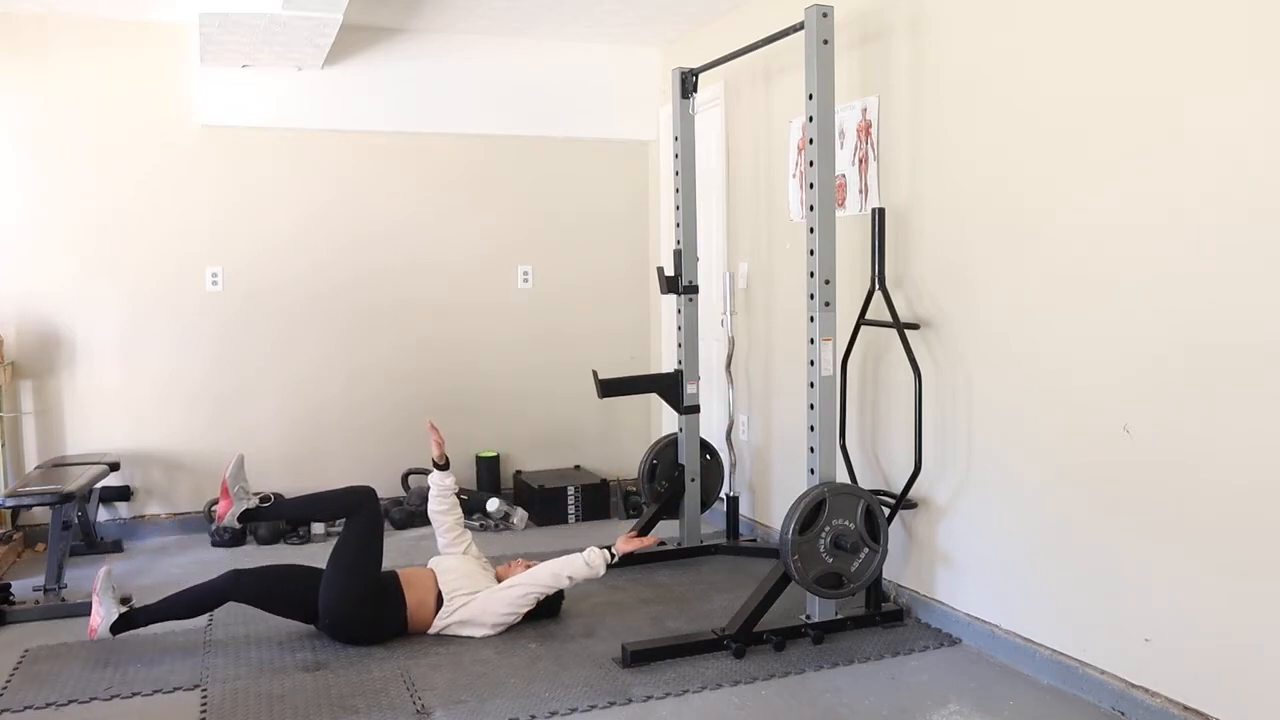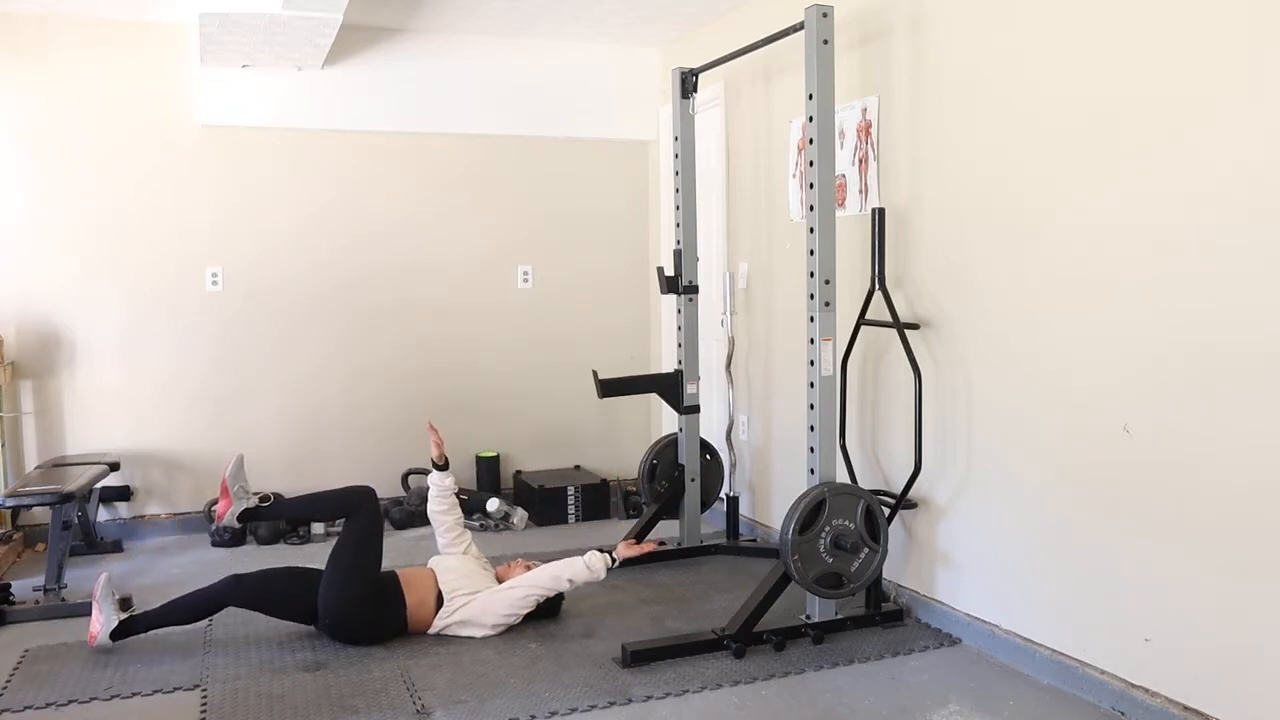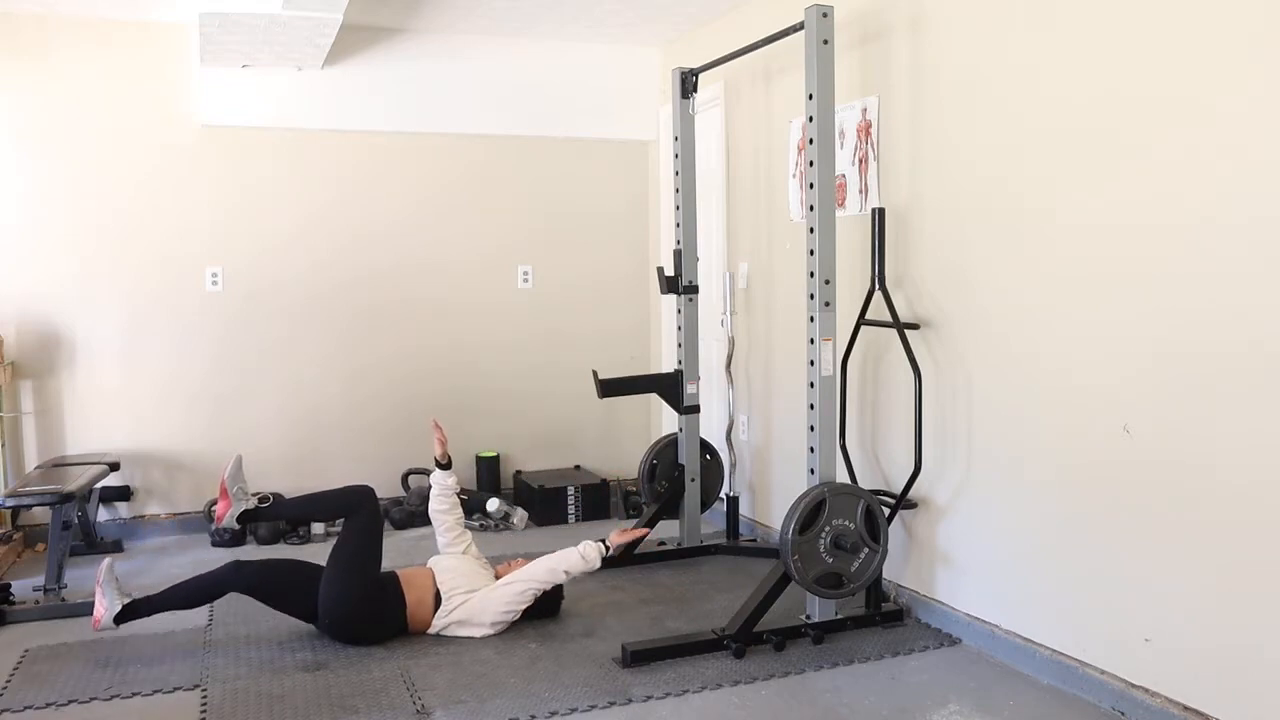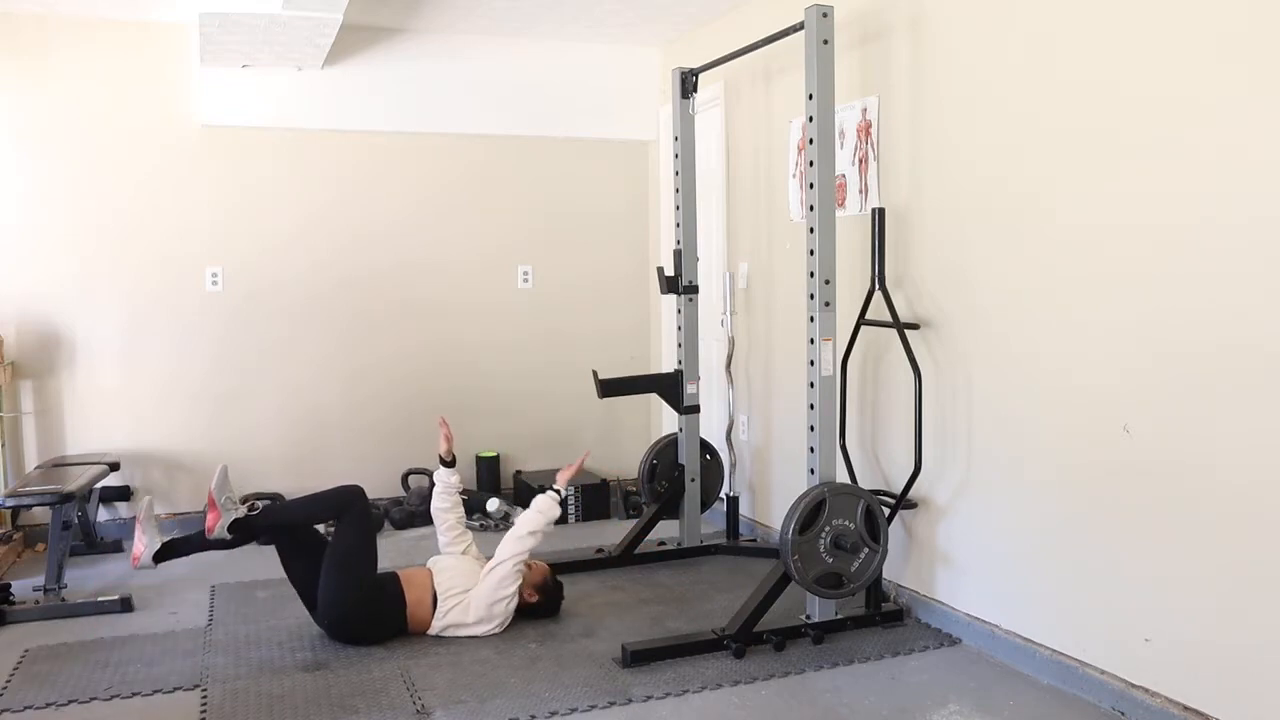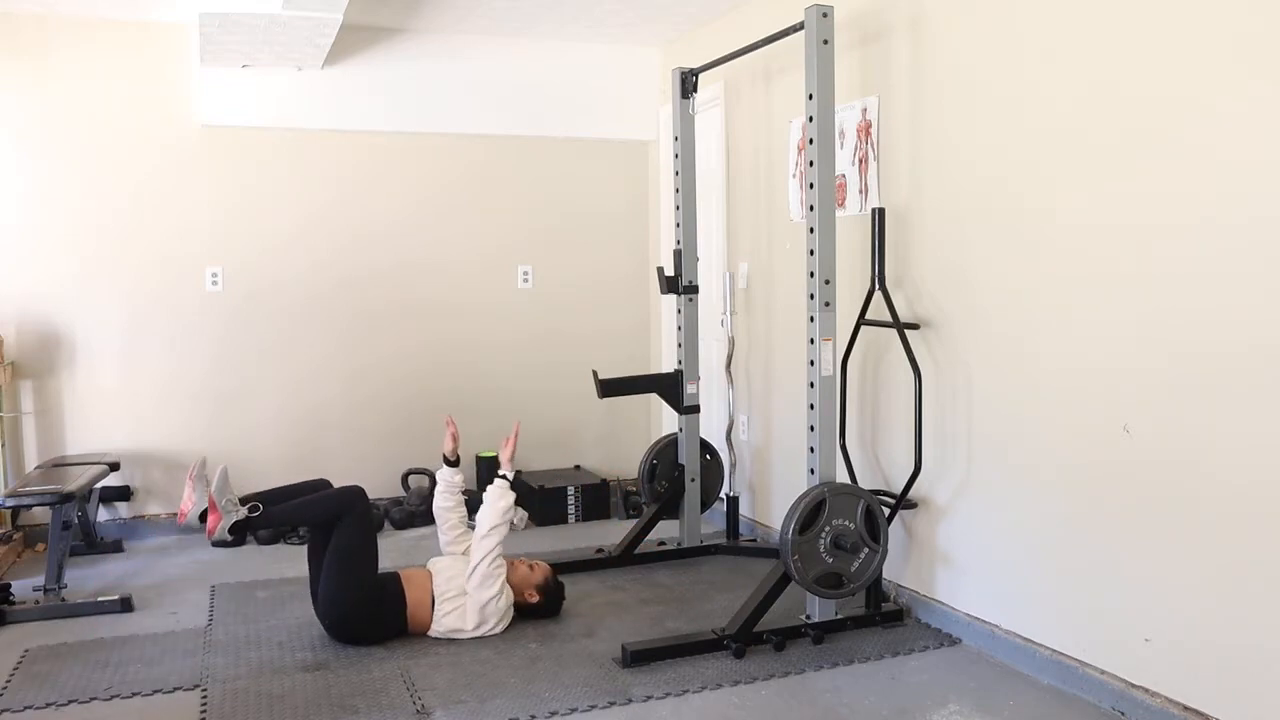
dt=0.3s
person 1, frame 1
left shoulder: (502, 606)
right shoulder: (478, 568)
left elbow: (558, 572)
right elbow: (447, 521)
left wrist: (609, 553)
right wrist: (441, 465)
left hip: (359, 615)
right hip: (349, 604)
left knee: (364, 499)
right knee: (235, 581)
left ankle: (248, 509)
right ankle: (119, 620)
person 1, frame 2
left shoulder: (501, 605)
right shoulder: (476, 567)
left elbow: (558, 576)
right elbow: (447, 521)
left wrist: (610, 557)
right wrist: (441, 466)
left hip: (358, 614)
right hip: (347, 603)
left knee: (364, 498)
right knee: (236, 587)
left ankle: (250, 509)
right ankle: (120, 627)
person 1, frame 3
left shoulder: (500, 606)
right shoulder: (478, 569)
left elbow: (550, 568)
right elbow: (448, 524)
left wrist: (603, 545)
right wrist: (443, 464)
left hip: (358, 615)
right hip: (347, 605)
left knee: (363, 498)
right knee: (240, 572)
left ankle: (247, 510)
right ankle: (122, 609)
person 1, frame 4
left shoulder: (495, 607)
right shoulder: (474, 567)
left elbow: (518, 542)
right elbow: (450, 524)
left wrist: (556, 491)
right wrist: (447, 461)
left hip: (356, 614)
right hip: (348, 605)
left knee: (353, 498)
right knee: (274, 526)
left ankle: (239, 519)
right ankle: (160, 551)
person 1, frame 5
left shoulder: (496, 603)
right shoulder: (475, 570)
left elbow: (490, 537)
right elbow: (454, 526)
left wrist: (505, 472)
right wrist: (451, 461)
left hip: (354, 614)
right hip: (347, 603)
left knee: (353, 498)
right knee: (324, 489)
left ankle: (236, 522)
right ankle: (230, 513)
